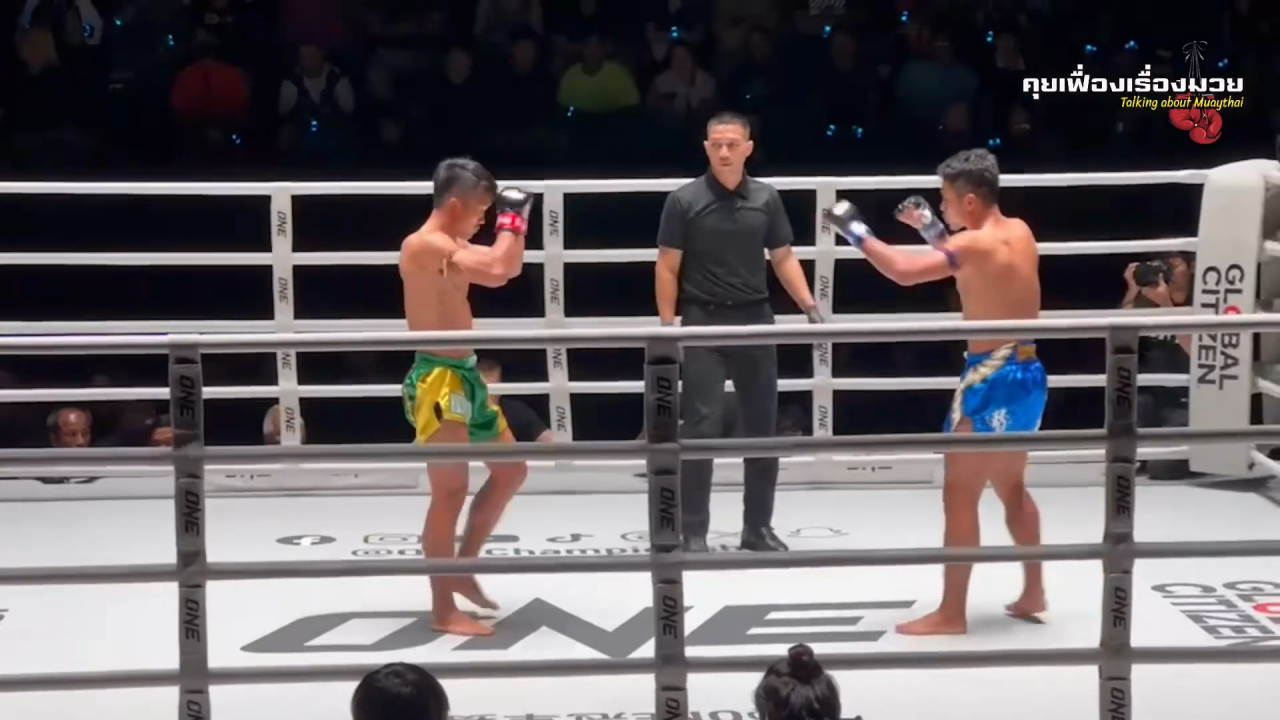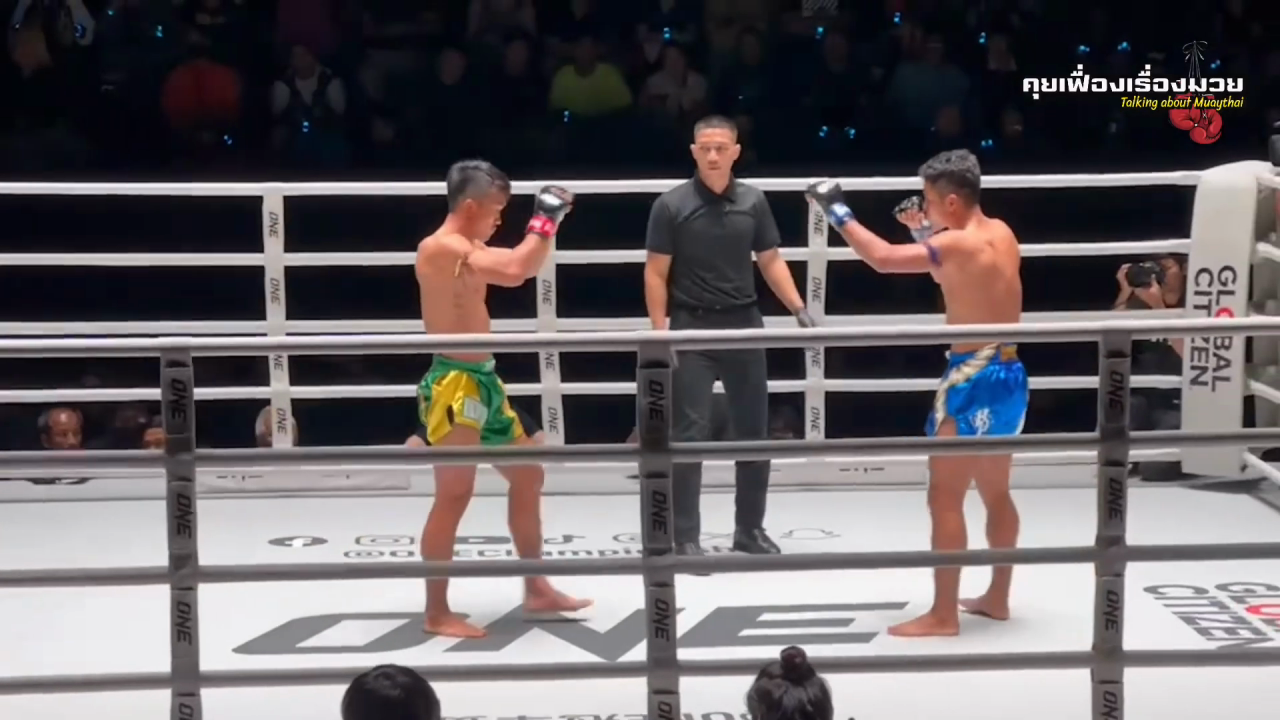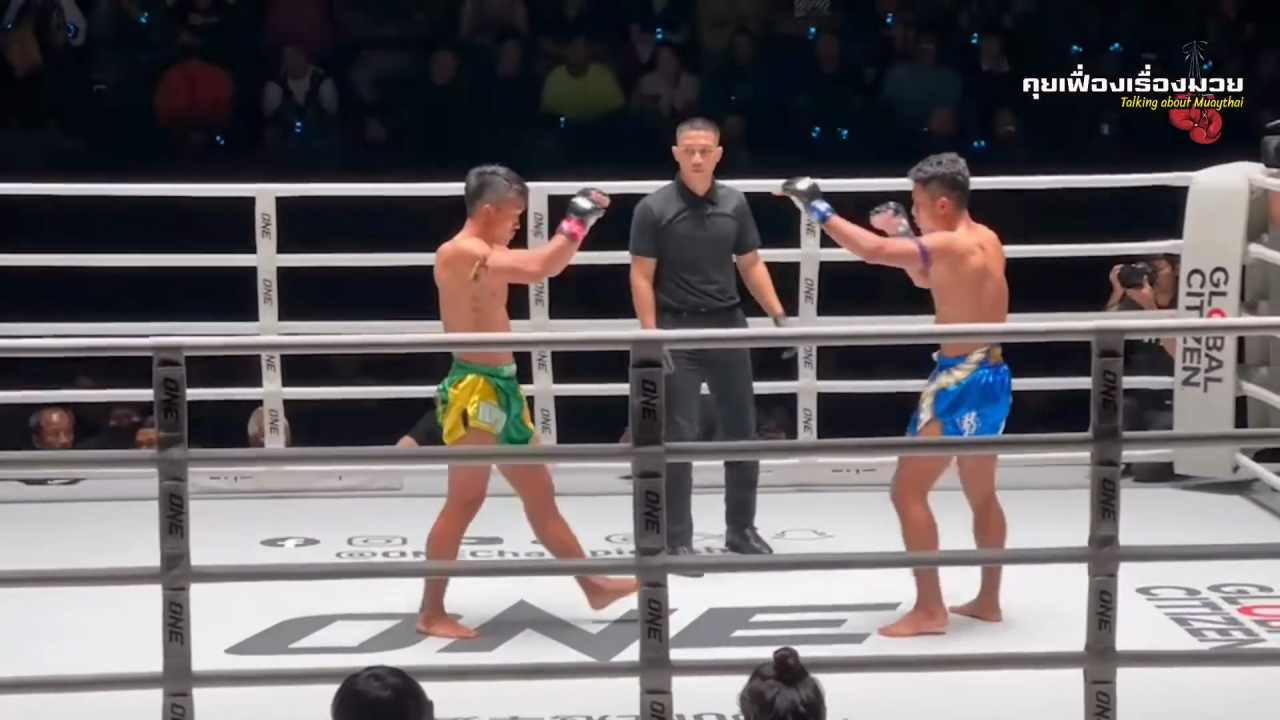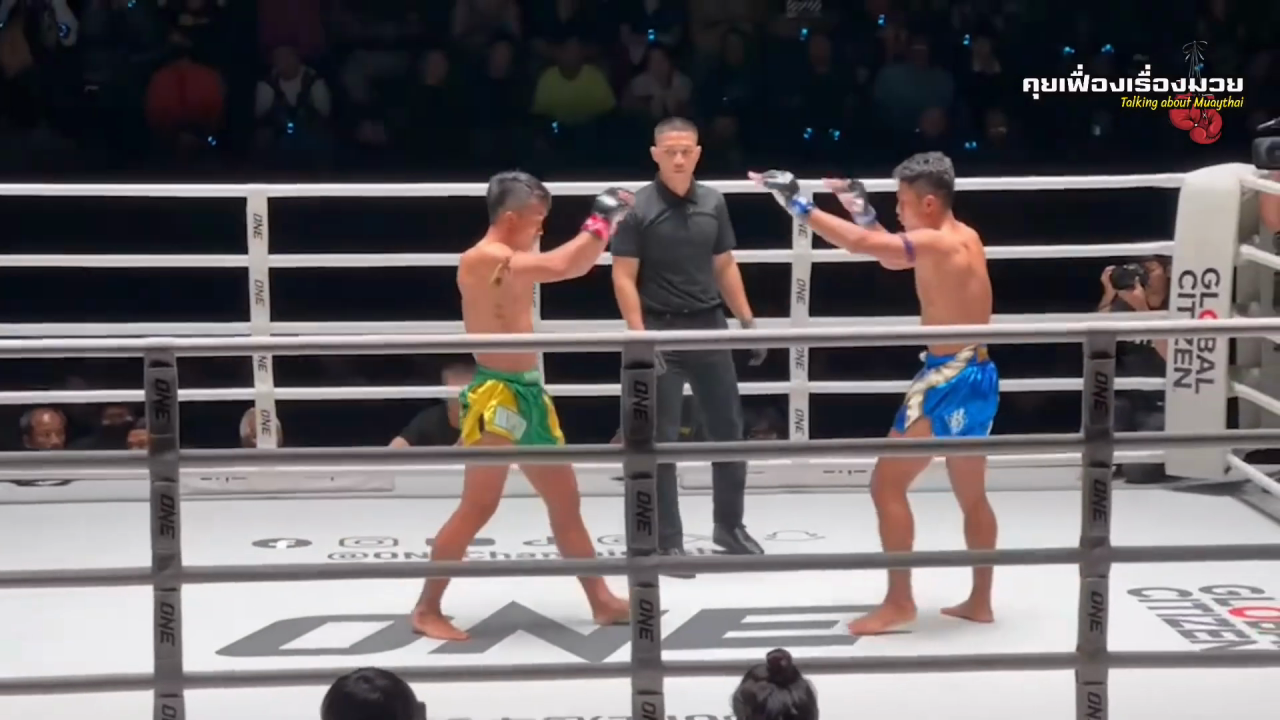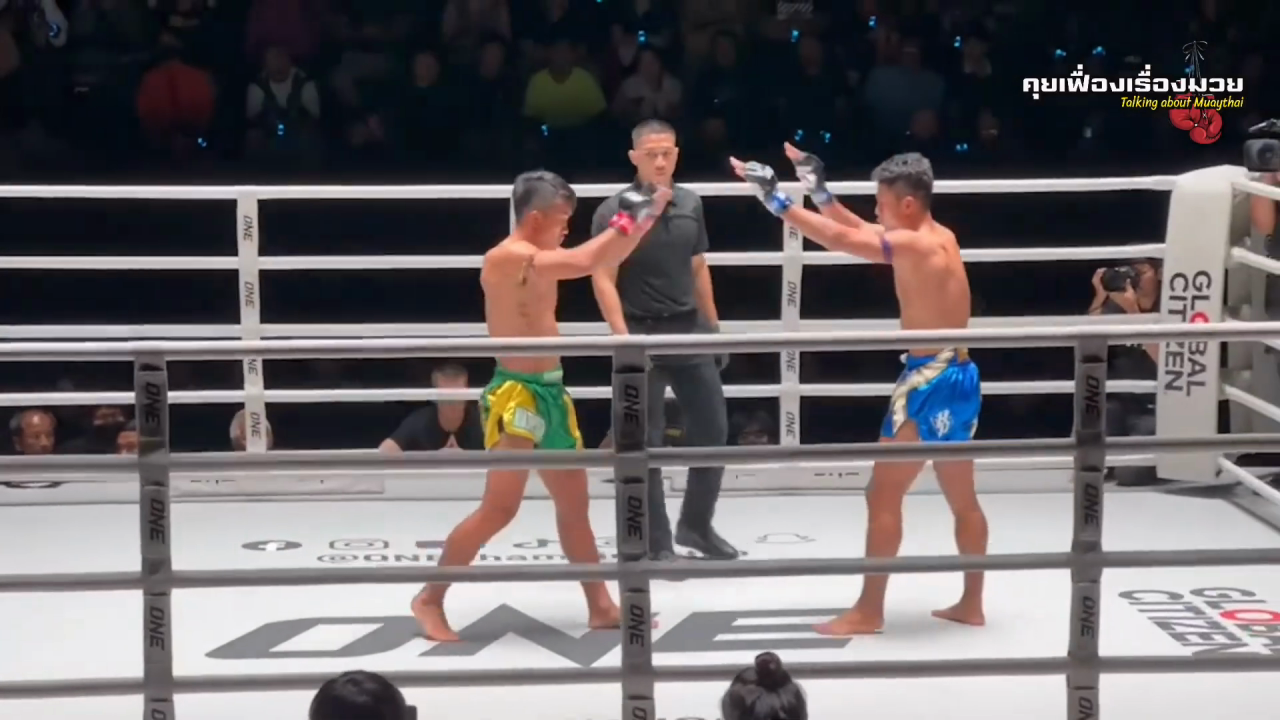
dt=0.1s
person 1, frame 1
left shoulder: (976, 243)
right shoulder: (1019, 232)
left elbow: (903, 271)
left wrist: (853, 227)
right wrist: (930, 228)
left hip: (992, 378)
right hip: (1027, 372)
left knee: (960, 497)
right knee: (1012, 487)
left ankle: (952, 613)
right ankle: (1032, 591)
person 1, frame 2
left shoulder: (959, 243)
right shoulder: (1000, 233)
left elbow: (883, 258)
left wrist: (838, 211)
right wrist: (923, 231)
left hip: (974, 378)
right hip: (1008, 373)
left knee: (944, 497)
right knee: (995, 490)
left ankle: (943, 614)
right ankle: (998, 596)
person 1, frame 3
left shoulder: (950, 246)
right shoulder: (985, 239)
left elbow: (873, 250)
right elbow: (923, 278)
left wrist: (817, 207)
right wrist: (903, 230)
left hip: (962, 381)
right hip: (991, 376)
left knee: (908, 490)
right knee: (981, 494)
left ankle: (930, 608)
right ankle: (989, 599)
person 1, frame 4
left shoulder: (935, 243)
right shoulder: (964, 237)
left elbow: (857, 242)
right elbow: (894, 258)
left wrist: (797, 201)
right wrist: (863, 209)
left hip: (948, 379)
right hip: (977, 376)
left knee: (887, 484)
right knee: (972, 494)
left ankle: (899, 600)
right ankle: (980, 600)
person 1, frame 5
left shoulder: (916, 246)
right shoulder: (940, 237)
left elbow: (839, 238)
right elbow: (854, 229)
left wrist: (776, 197)
right wrist: (819, 190)
left hip: (932, 380)
right hip: (958, 376)
left knee: (883, 497)
right knee: (962, 497)
left ankle: (868, 611)
right ankle: (972, 603)
person 2, frame 1
left shoulder: (449, 245)
right shoulder: (423, 245)
left elbow: (510, 265)
right elbow: (494, 270)
left wrist: (515, 219)
right wrist: (510, 219)
left hip: (463, 375)
right hip: (438, 380)
left knee: (511, 471)
right knee: (449, 493)
left ankle: (461, 565)
right ankle: (443, 608)
person 2, frame 2
left shoulder: (469, 247)
right shoulder: (440, 248)
left elbow: (526, 266)
right elbow: (513, 271)
left wrist: (547, 223)
right wrist: (541, 222)
left hip: (481, 380)
right hip: (454, 384)
left knee: (529, 478)
right knee: (453, 498)
left ankle: (537, 588)
right ankle: (437, 611)
person 2, frame 3
left shoulder: (493, 254)
right shoulder: (458, 254)
left elbow: (551, 265)
right elbow: (535, 268)
left wrist: (579, 223)
right wrist: (574, 224)
left hip: (503, 387)
right hip: (473, 392)
left knee: (540, 495)
right knee: (464, 503)
left ankle: (595, 586)
right ankle: (432, 612)
person 2, frame 4
left shoulder: (510, 260)
right shoulder: (482, 258)
left elbow: (576, 265)
right elbow: (556, 267)
left wrist: (607, 221)
right wrist: (598, 222)
left hip: (527, 391)
right hip: (495, 395)
left knee: (565, 499)
right knee: (477, 508)
left ankle: (603, 601)
right ankle: (427, 609)
person 2, frame 5
left shoulder: (537, 260)
right shoulder: (507, 257)
left elbow: (600, 257)
right elbow: (582, 262)
left wrist: (643, 215)
right wrist: (627, 220)
left hip: (549, 390)
right hip: (515, 393)
left knee: (574, 502)
right knee: (499, 509)
left ankle: (601, 606)
right ankle: (430, 600)
person 3, frame 1
left shoulder: (766, 198)
right shoulder: (684, 201)
left elbow: (784, 259)
right elbow: (667, 268)
left wrist: (810, 308)
right wrist: (668, 327)
left hip: (755, 321)
right hip: (703, 323)
left knee: (762, 430)
right knee: (703, 427)
left ankle: (757, 527)
right ankle: (693, 533)
person 3, frame 2
left shoulder: (753, 201)
right shoulder: (671, 205)
left elbow: (771, 261)
right elbow: (656, 274)
left wrist: (800, 310)
right wrist: (659, 333)
left hip: (743, 324)
right hip: (693, 327)
left knee: (753, 433)
right knee: (691, 433)
left ankle: (749, 528)
right ankle: (685, 537)
person 3, frame 3
left shoulder: (735, 203)
right shoulder: (655, 207)
left elbow: (751, 265)
right elbow: (641, 277)
left wrist: (779, 316)
right wrist: (651, 335)
left hip: (728, 326)
right hip: (677, 330)
left knee: (741, 431)
right knee: (678, 437)
left ankle: (741, 528)
right ankle: (677, 541)
person 3, frame 4
left shoulder: (713, 202)
right shoulder: (637, 208)
right elbow: (623, 278)
left wrist: (748, 322)
right wrist: (639, 336)
left hip: (709, 328)
right hip: (661, 332)
left knee: (728, 432)
right knee: (662, 440)
left ankle: (730, 527)
right ankle: (667, 542)
person 3, frame 5
left shoulder: (691, 205)
right shoulder: (616, 211)
right elbow: (604, 281)
left wrist: (713, 327)
right wrist: (623, 338)
left hip: (689, 333)
right hip: (643, 337)
left knee: (712, 433)
right knee: (646, 446)
left ankle: (697, 526)
right ankle: (656, 544)
person 4, frame 1
right shoulder: (1147, 300)
left elbow: (1194, 351)
left wrist: (1166, 305)
right wrist: (1132, 292)
left hip: (1183, 402)
right hip: (1147, 394)
left knee: (1161, 468)
person 4, frame 2
right shoulder: (1140, 301)
left elbow: (1186, 353)
left wrist: (1158, 306)
right wrist: (1124, 294)
left hip: (1176, 404)
right hip: (1140, 396)
left knee: (1153, 469)
person 4, frame 3
right shoulder: (1133, 302)
left elbow: (1178, 353)
left wrist: (1150, 307)
right wrist: (1117, 294)
left hip: (1168, 405)
right hip: (1132, 397)
left knee: (1146, 470)
person 4, frame 4
right shoulder: (1124, 304)
left elbow: (1170, 355)
left wrist: (1142, 309)
right wrist: (1108, 295)
left hip: (1160, 406)
right hip: (1124, 398)
left knee: (1137, 471)
person 4, frame 5
right shoulder: (1115, 306)
left elbow: (1161, 358)
left wrist: (1133, 311)
right wrist: (1099, 298)
left hip: (1151, 409)
right hip: (1115, 401)
left knee: (1129, 474)
